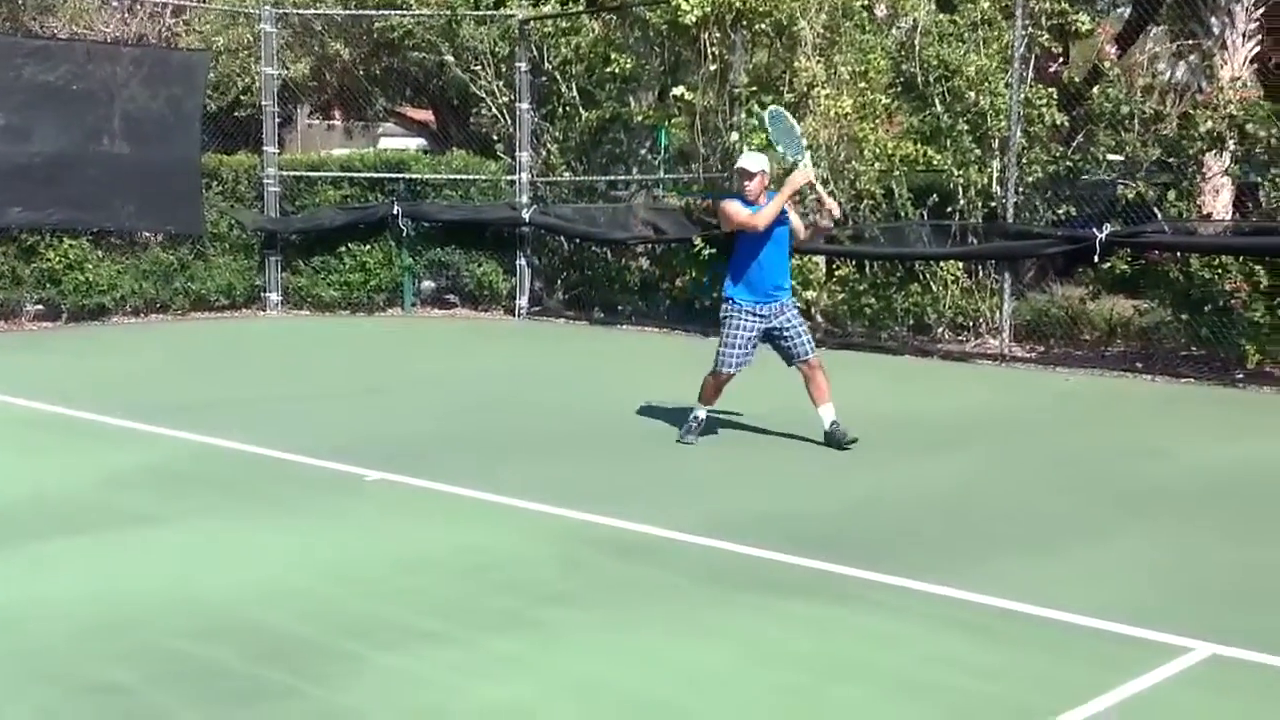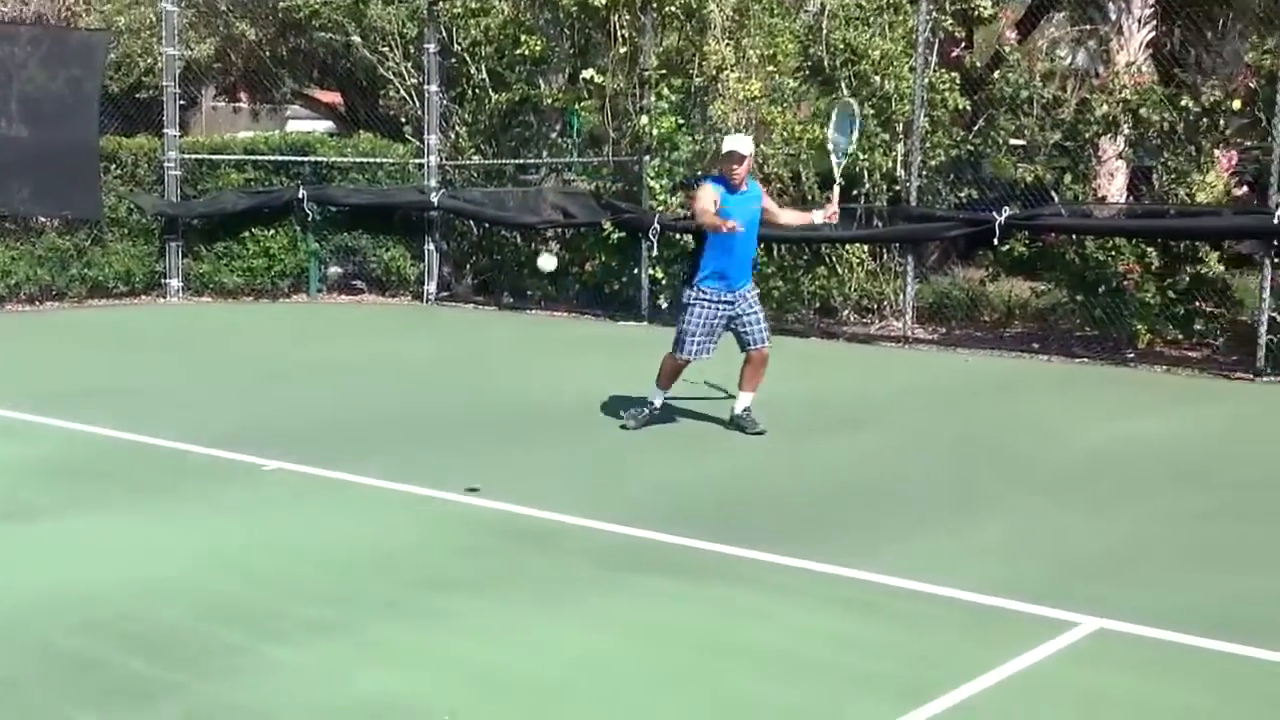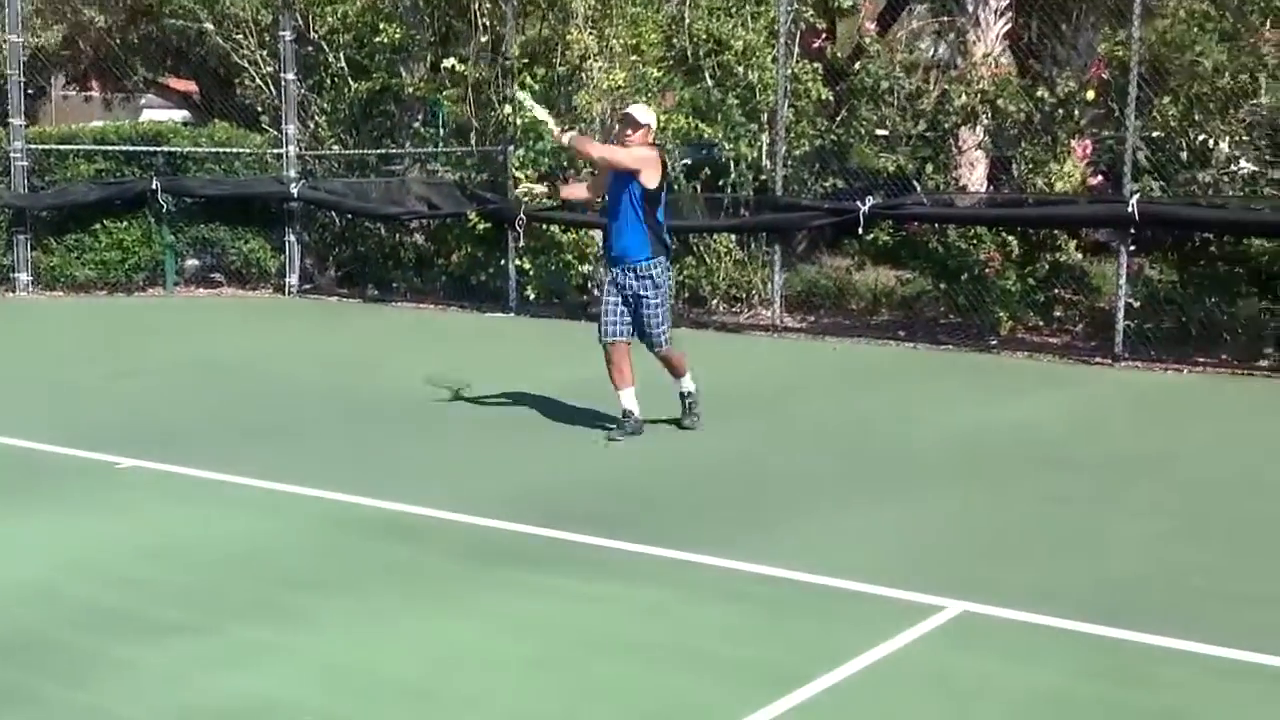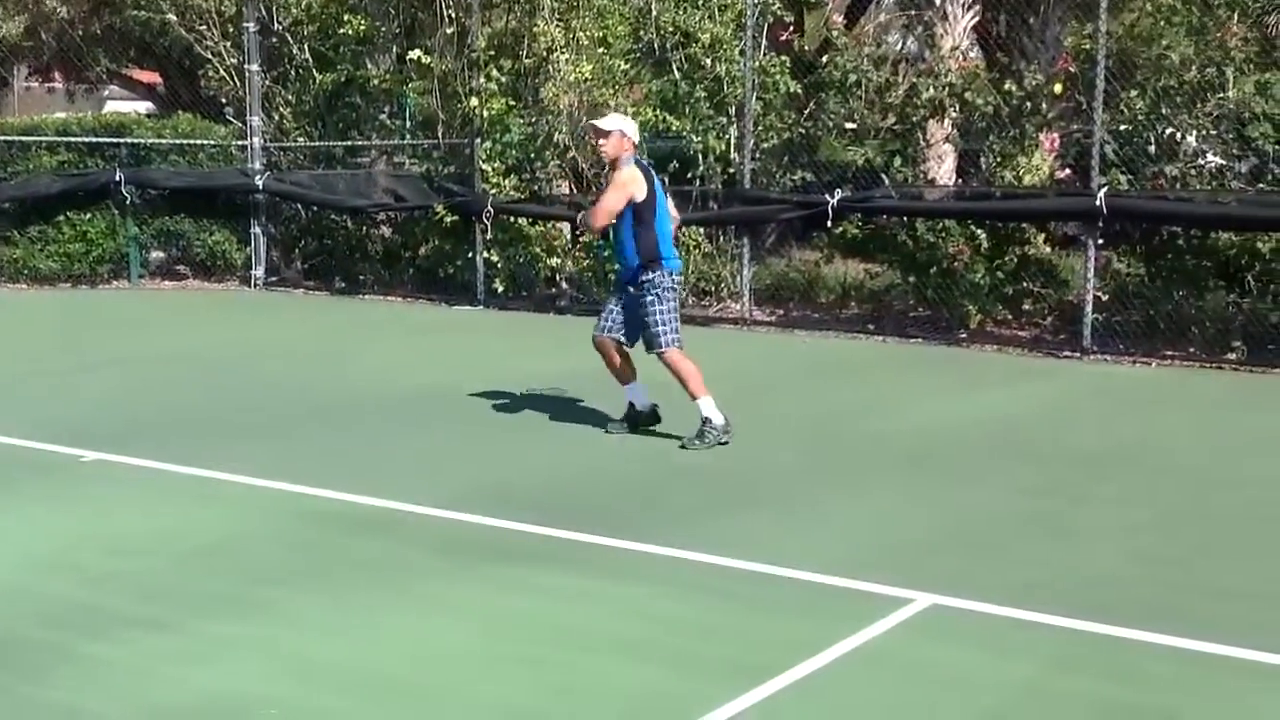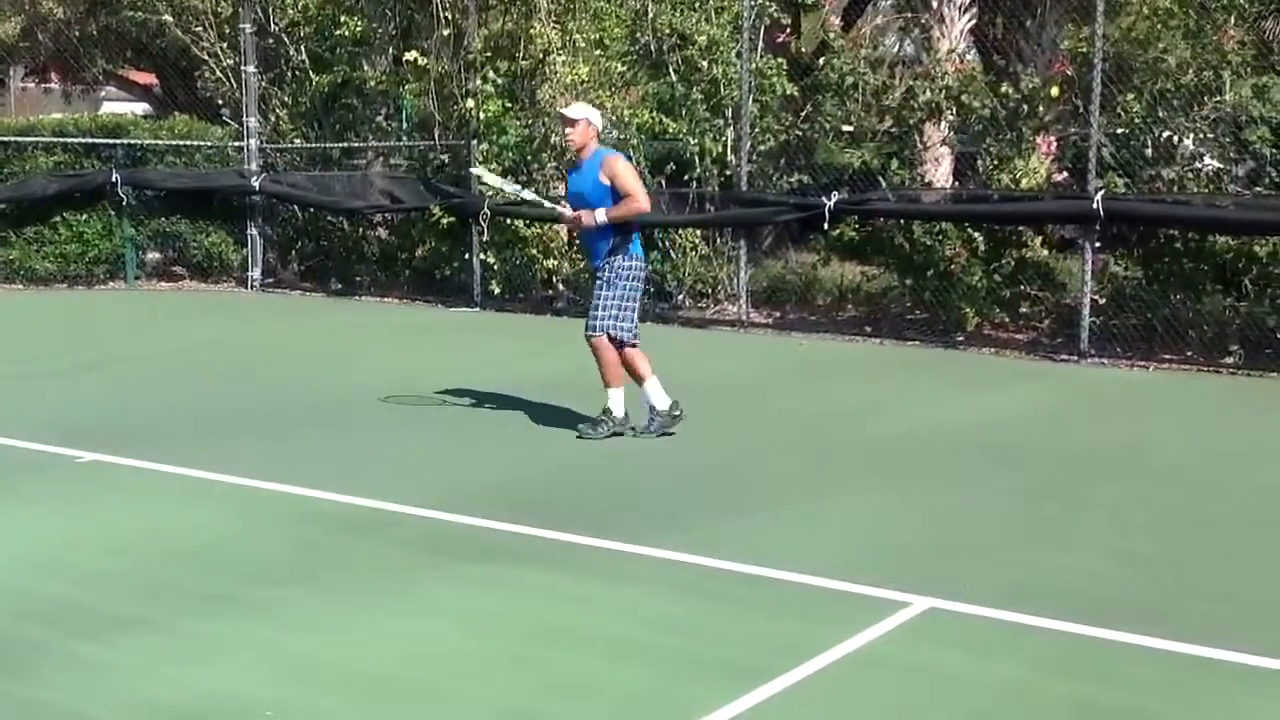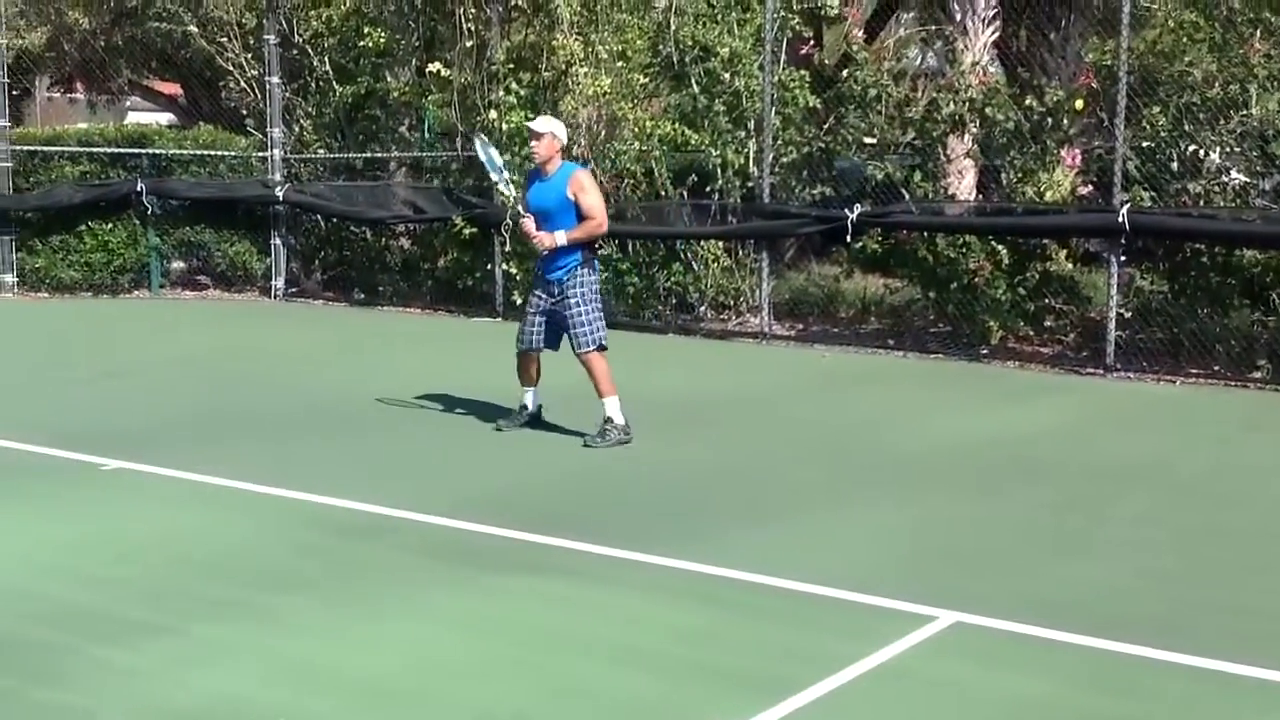
dt=0.4s
person 1, frame 1
left shoulder: (781, 202)
right shoulder: (730, 207)
left elbow: (804, 235)
right elbow: (758, 222)
left wrist: (828, 215)
right wrist: (789, 189)
left hip: (781, 303)
right hip: (743, 305)
left knee: (811, 361)
right knee: (725, 370)
left ankle: (830, 426)
right ankle: (698, 417)
person 1, frame 2
left shoulder: (757, 192)
right shoulder: (709, 189)
left elbow: (776, 215)
right elbow: (703, 217)
left wrist: (819, 216)
right wrist: (724, 225)
left hip: (742, 290)
right hip: (704, 290)
left knee: (758, 351)
right knee: (683, 355)
left ankle: (740, 410)
right ankle: (653, 404)
person 1, frame 3
left shoulder: (649, 157)
right shoulder: (611, 166)
left elbow: (599, 152)
right elbow: (586, 192)
left wrist: (570, 139)
right wrist: (552, 189)
left hip: (650, 267)
right hip: (617, 268)
left knee: (660, 345)
right knee: (615, 343)
left ankle: (688, 390)
right ankle: (630, 414)
person 1, frame 4
left shoulder: (626, 172)
right shoulder: (636, 174)
left elbow: (596, 219)
right elbow: (673, 218)
left wrist: (584, 218)
left hip: (657, 275)
right hip: (634, 276)
left knee: (668, 350)
right knee: (605, 339)
left ankle: (715, 422)
right ankle: (640, 407)
person 1, frame 5
left shoulder: (612, 162)
right shoulder: (574, 171)
left elbow: (642, 203)
left wrist: (598, 216)
right wrist: (569, 217)
left hip: (622, 262)
right hip: (600, 265)
left knee: (599, 336)
right knee: (620, 342)
left ankle: (615, 414)
right ankle: (664, 407)
person 1, frame 6
left shoulder: (576, 178)
right shoulder: (533, 179)
left elbow: (599, 223)
left wrist: (556, 238)
right wrist: (527, 227)
left hip: (577, 275)
right hip: (545, 278)
left knee: (587, 349)
right knee: (526, 345)
left ankle: (616, 423)
right ankle: (529, 408)
